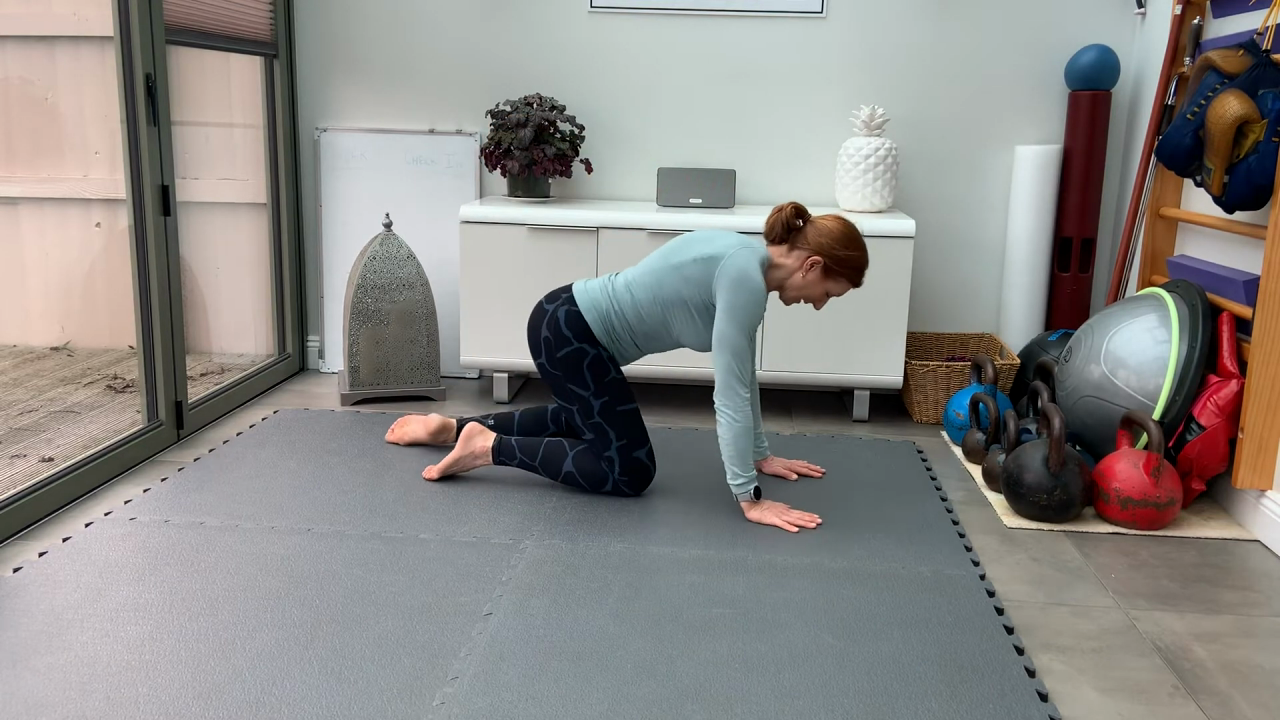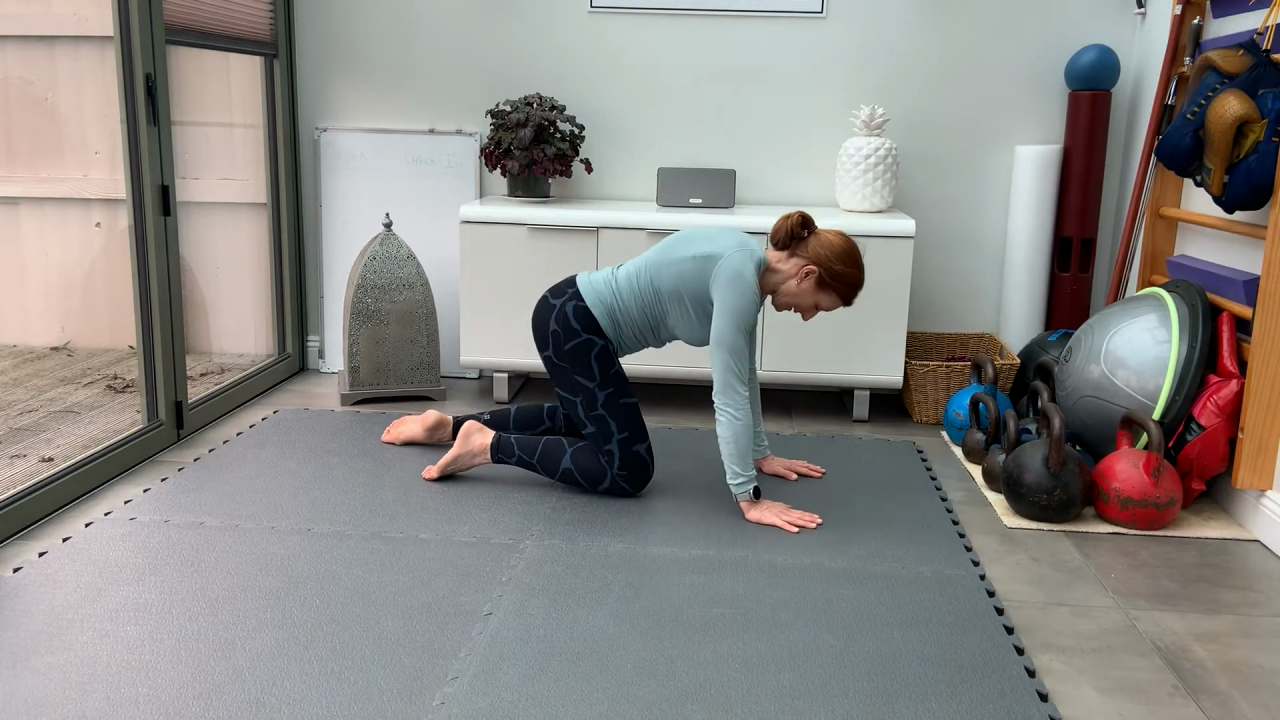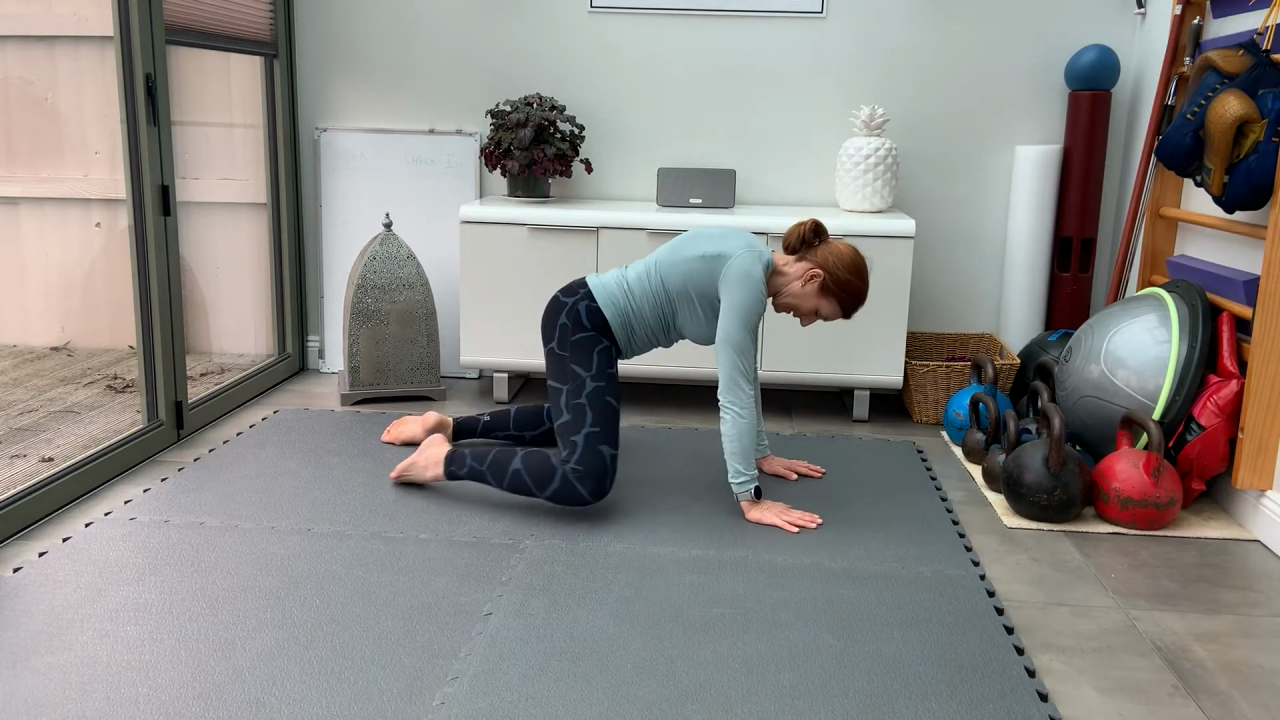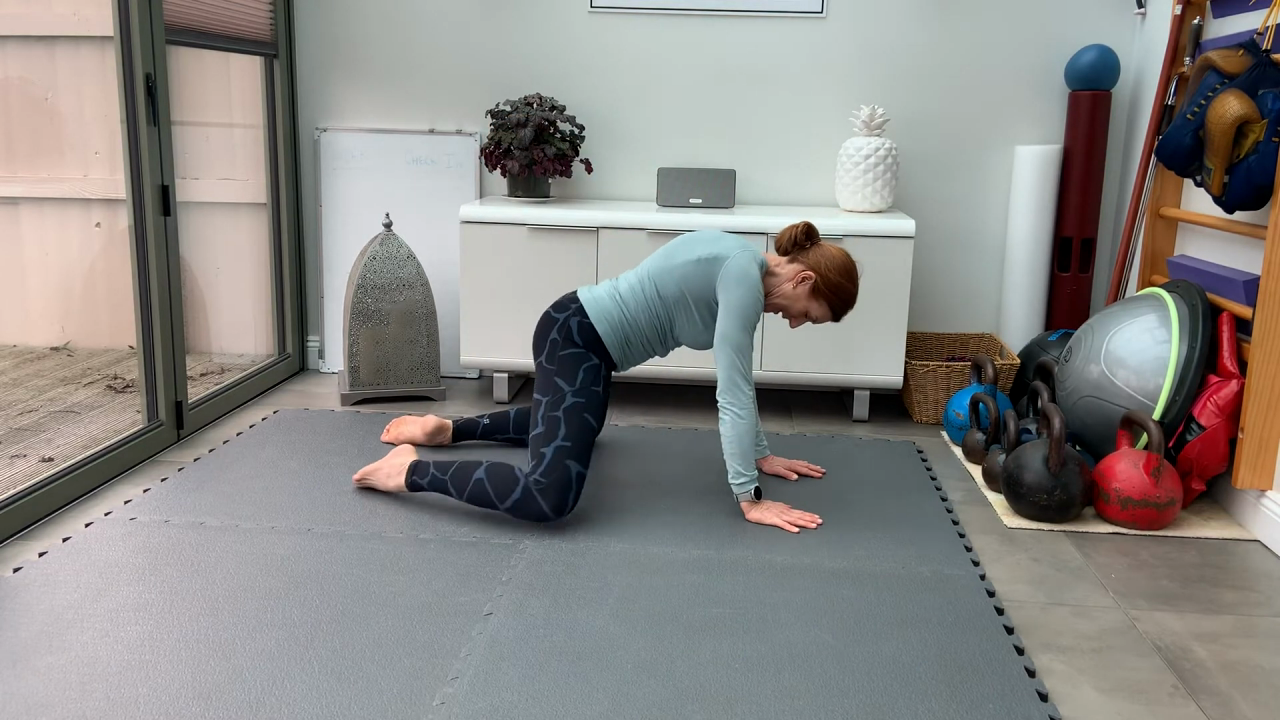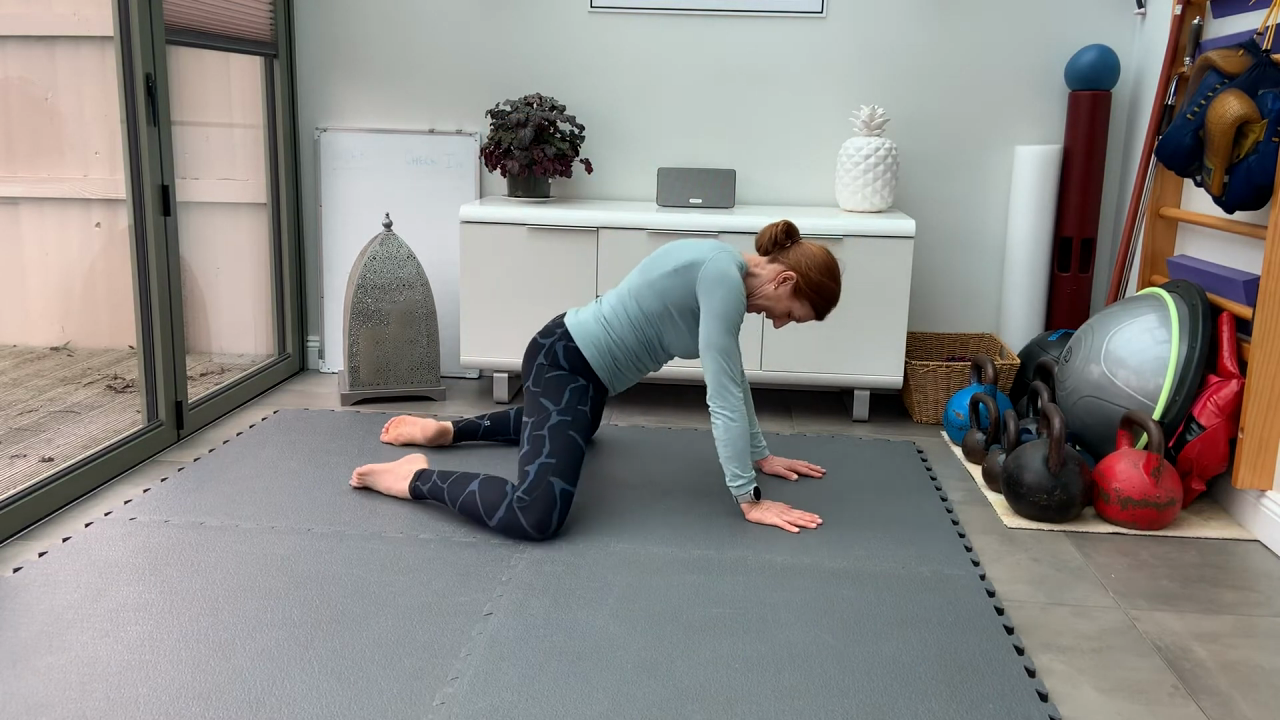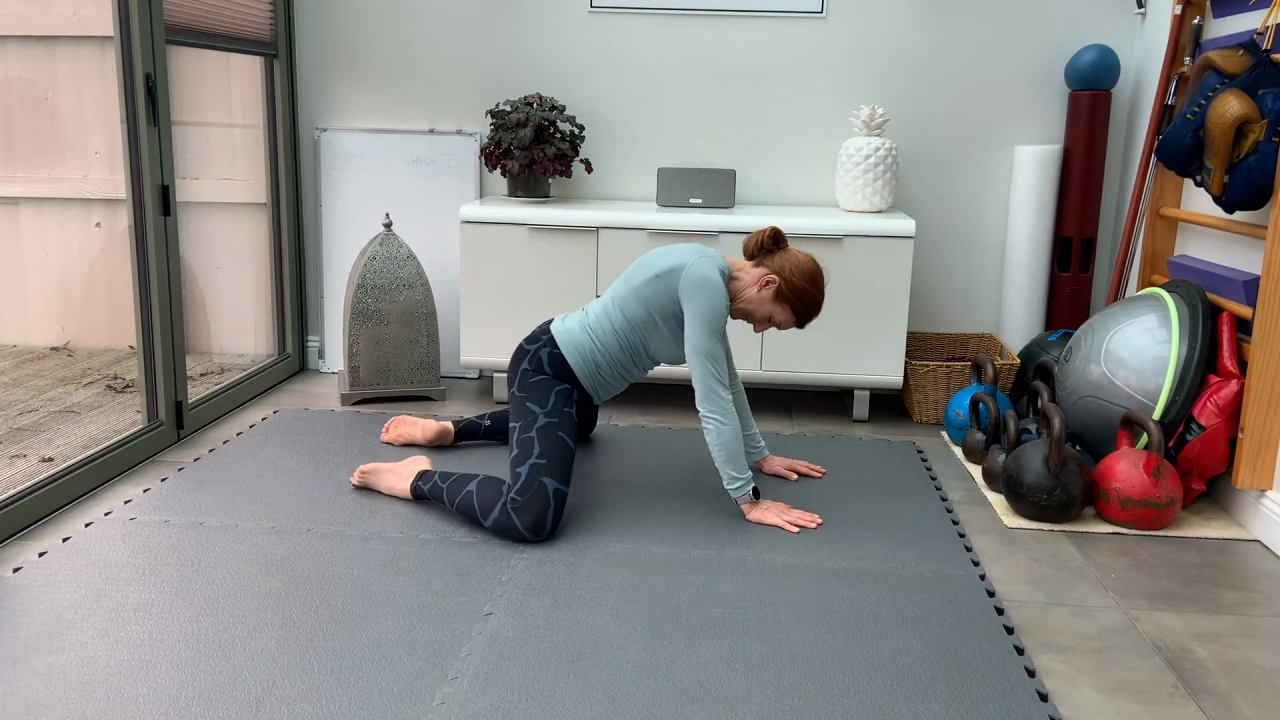
dt=0.3s
person 1, frame 1
left shoulder: (747, 261)
right shoulder: (745, 276)
left elbow: (741, 376)
right elbow: (730, 394)
left wrist: (760, 455)
right wrist: (749, 498)
left hip: (572, 324)
right hip: (568, 333)
left knee: (584, 419)
right knee: (630, 470)
left ankle: (454, 427)
right ankle: (488, 448)
person 1, frame 2
left shoulder: (752, 270)
right shoulder: (739, 274)
left elbow: (745, 373)
right elbow: (728, 393)
left wrist: (760, 453)
right wrist: (749, 499)
left hip: (580, 319)
right hip: (571, 322)
left knee: (583, 420)
right knee: (629, 471)
left ankle: (450, 426)
right ankle: (487, 446)
person 1, frame 3
left shoulder: (754, 269)
right shoulder: (749, 274)
left elbow: (744, 374)
right elbow: (734, 390)
left wrist: (762, 453)
right wrist: (750, 498)
left hip: (587, 319)
right hip: (581, 322)
left knee: (580, 422)
right knee: (586, 479)
left ankle: (452, 426)
right ankle: (445, 459)
person 1, frame 4
left shoulder: (740, 267)
right shoulder: (744, 276)
left elbow: (739, 379)
right elbow: (732, 393)
left wrist: (761, 454)
right wrist: (749, 499)
left hip: (582, 334)
right hip: (575, 339)
left knee: (572, 425)
right knee: (550, 496)
left ankle: (446, 429)
right ankle: (413, 471)
person 1, frame 5
left shoulder: (724, 270)
right shoulder: (724, 278)
left elbow: (732, 378)
right elbow: (723, 397)
left wrist: (760, 454)
right wrist: (749, 500)
left hip: (577, 356)
right hip: (564, 363)
left knee: (574, 429)
right knee: (535, 516)
left ankle: (448, 431)
right ankle: (418, 478)
person 1, frame 6
left shoulder: (711, 276)
right shoulder: (706, 282)
left elbow: (725, 377)
right elbow: (712, 400)
left wrist: (758, 453)
right wrist: (748, 499)
left hip: (569, 369)
right hip: (547, 368)
left knee: (577, 430)
right knee: (530, 519)
left ankle: (447, 430)
right ankle: (419, 478)
